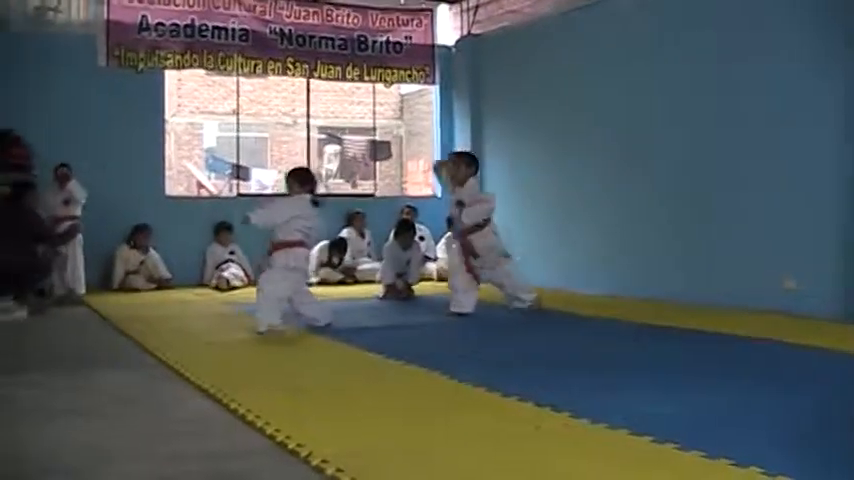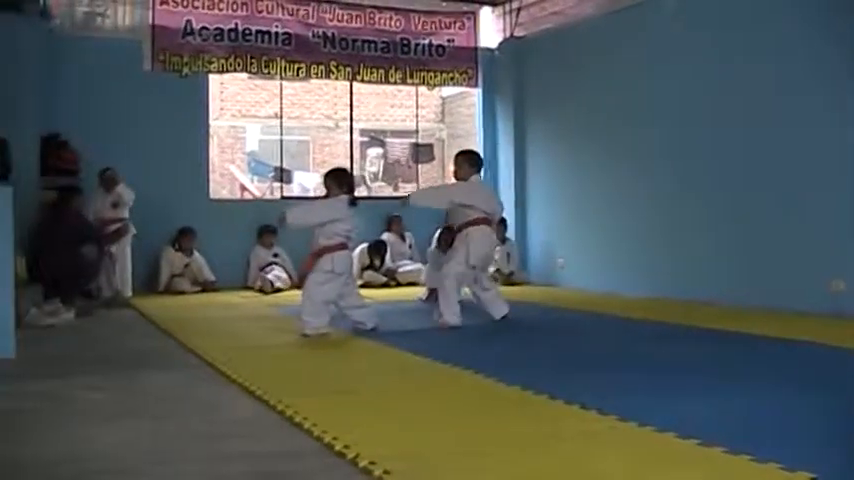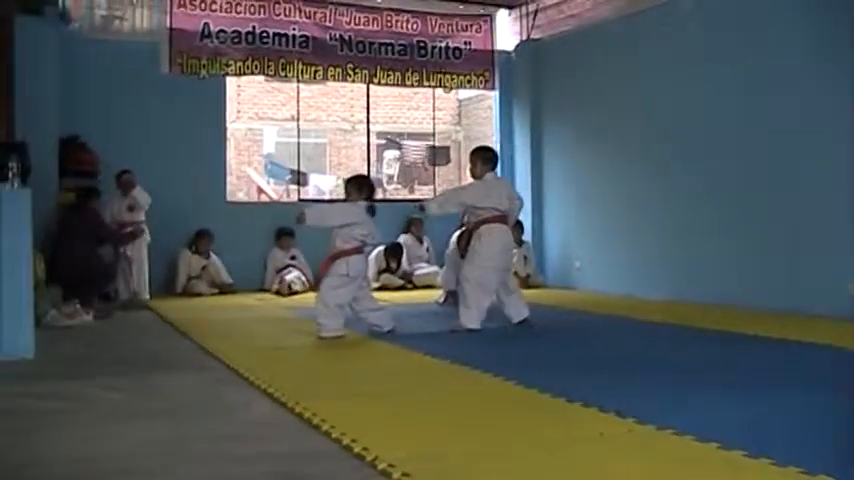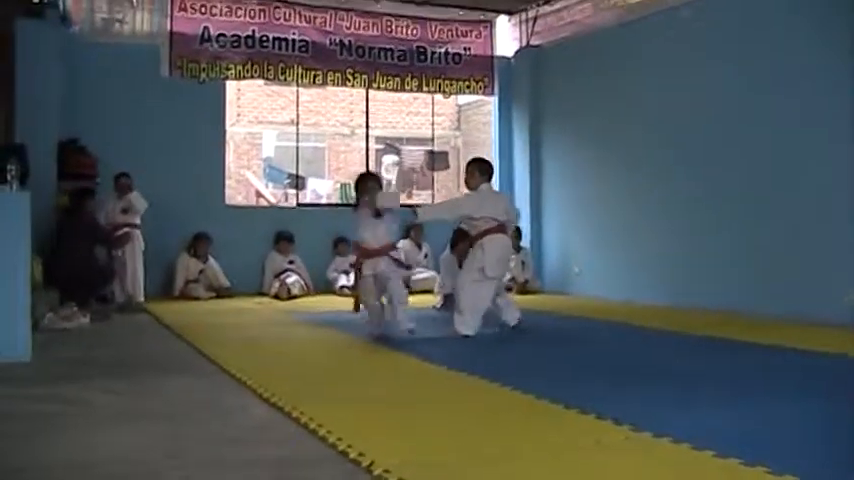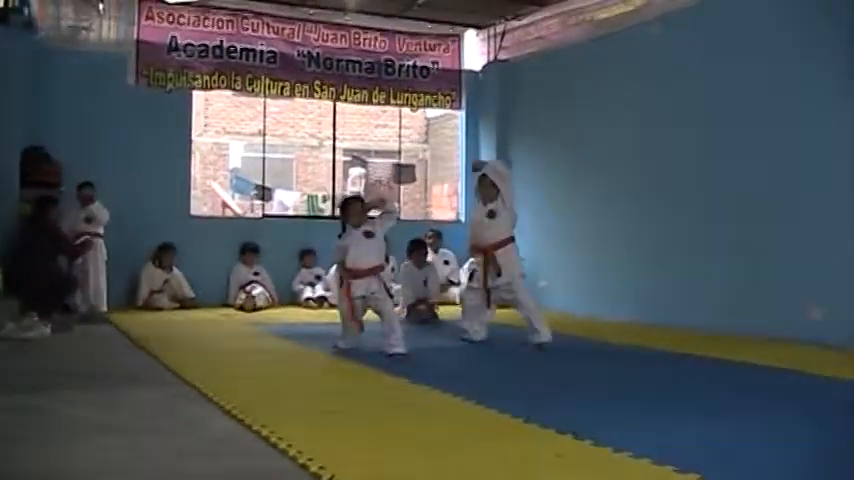
dt=0.5s
person 1, frame 1
left shoulder: (471, 189)
right shoulder: (456, 186)
left elbow: (488, 204)
left wrist: (464, 215)
right wrist: (445, 167)
left hip: (481, 237)
right hip: (466, 239)
left knee: (501, 273)
right knee: (457, 271)
left ankle: (528, 299)
right ankle: (461, 306)
person 1, frame 2
left shoulder: (463, 189)
right shoulder: (484, 190)
left elbow: (439, 193)
right elbow: (497, 209)
left wrist: (413, 197)
left hip: (473, 238)
right hip: (482, 237)
left knee: (449, 275)
right knee: (478, 278)
left ankle: (449, 319)
right ankle: (500, 311)
person 1, frame 3
left shoulder: (477, 188)
right shoulder: (503, 185)
left elbow: (453, 198)
right elbow: (516, 204)
left wrist: (428, 205)
left hip: (487, 236)
right hip: (502, 234)
left knee: (471, 277)
right knee: (502, 278)
left ankle: (470, 322)
right ankle: (520, 315)
person 1, frame 4
left shoulder: (474, 199)
right shoulder: (500, 197)
left elbow: (448, 209)
right elbow: (513, 216)
left wrist: (419, 213)
left hip: (488, 246)
right hip: (501, 244)
left knee: (467, 284)
right knee: (492, 285)
left ankle: (465, 328)
right ankle: (512, 317)
person 1, frame 5
left shoulder: (504, 202)
right shoulder: (477, 213)
left elbow: (502, 175)
right elbow: (474, 239)
left wrist: (484, 166)
right wrist: (475, 250)
left hip: (505, 257)
right hip: (485, 262)
left knee: (521, 297)
right knee: (472, 298)
left ankle: (540, 335)
right ankle: (474, 333)
person 2, frame 1
left shoulder: (298, 204)
right shoulder: (305, 206)
left elbow: (273, 212)
left wrist: (252, 217)
left hip: (289, 255)
right hip: (294, 254)
left knee: (270, 285)
right knee: (296, 291)
left ankle: (268, 323)
right ankle: (320, 318)
person 2, frame 2
left shoulder: (336, 206)
right shoulder: (343, 206)
left elbow: (310, 211)
left wrist: (287, 216)
left hip: (331, 258)
right hip: (339, 257)
left knee: (315, 290)
right knee: (347, 293)
left ankle: (315, 326)
right ankle: (367, 321)
person 2, frame 3
left shoulder: (352, 210)
right shoulder: (364, 213)
left elbow: (328, 212)
right elbow: (372, 239)
left wrist: (306, 214)
left hip: (347, 262)
right hip: (355, 261)
left knee: (329, 294)
right knee: (361, 296)
left ankle: (331, 329)
right ankle: (383, 323)
person 2, frame 4
right shoulder: (360, 213)
right wrist: (358, 248)
left hip: (387, 258)
right hip: (368, 261)
left knee: (396, 293)
right knee: (369, 298)
left ankle: (404, 324)
right ankle: (378, 328)
person 2, frame 5
left shoulder: (376, 226)
right shoulder: (345, 238)
left elbow: (392, 214)
right elbow: (340, 261)
left wrist: (378, 205)
right wrist: (342, 273)
left hip: (375, 281)
right hip: (354, 283)
left knee: (388, 313)
right knee: (350, 316)
left ankle: (395, 347)
right ankle: (346, 342)
person 3, frame 1
right shoulder: (27, 215)
right elbow: (52, 240)
right wrist: (71, 232)
right hip: (15, 264)
right knee: (44, 266)
right ankle: (20, 304)
person 3, frame 2
left shoulder: (49, 215)
right shoulder: (74, 217)
right elbow: (100, 240)
right wrist: (118, 233)
left hip: (42, 269)
right hip: (62, 269)
left ankle: (52, 300)
right ankle: (67, 305)
person 3, frame 3
left shoulder: (67, 215)
right shoulder: (91, 216)
right elbow: (115, 240)
right wrist: (134, 234)
right hip: (80, 270)
right knee: (109, 269)
left ankle: (71, 301)
right ankle: (86, 307)
person 3, frame 4
left shoulder: (65, 217)
right shoulder: (86, 219)
right elbow: (110, 242)
right wrist: (124, 237)
right hip: (77, 272)
right knee: (107, 272)
left ankle: (68, 303)
right ankle: (82, 308)
person 3, frame 5
left shoulder: (27, 225)
right shoulder: (49, 227)
right elbow: (72, 252)
right wrist: (85, 246)
right hip: (37, 280)
right knee: (69, 283)
left ankle: (31, 313)
right ankle: (44, 318)
person 4, frame 1
left shoulder: (75, 190)
right shoulder: (50, 193)
left elbow: (81, 197)
right elbow: (45, 212)
left wrist: (70, 181)
right wrist: (52, 220)
right hip: (56, 231)
left knee: (74, 261)
right knee: (57, 262)
left ankle: (77, 291)
right ankle: (60, 291)
person 4, frame 2
left shoulder: (121, 194)
right shoulder: (98, 197)
left elbow: (130, 199)
right elbow: (93, 216)
left wrist: (118, 184)
right wrist: (99, 223)
left knee: (122, 264)
right knee: (105, 265)
left ankle: (123, 293)
right ankle: (107, 293)
person 4, frame 3
left shoulder: (138, 196)
right shoulder: (115, 201)
left elbow: (146, 203)
right elbow: (109, 219)
left wrist: (135, 188)
right wrist: (116, 227)
left knee: (139, 266)
right knee: (122, 267)
left ankle: (142, 295)
right ankle: (125, 295)
person 4, frame 4
left shoulder: (134, 199)
right shoulder: (111, 203)
left elbow: (142, 207)
right elbow: (105, 221)
left wrist: (131, 192)
right wrist: (112, 229)
left hip: (131, 237)
left knee: (134, 268)
right knee: (118, 269)
left ankle: (136, 297)
right ankle: (120, 298)
person 4, frame 5
left shoulder: (97, 209)
right shoulder: (74, 213)
left elbow: (104, 219)
right elbow: (68, 231)
left wrist: (93, 203)
right wrist: (75, 237)
left hip: (94, 246)
left knee: (96, 278)
right knee: (80, 279)
left ankle: (99, 308)
right ankle: (83, 308)
